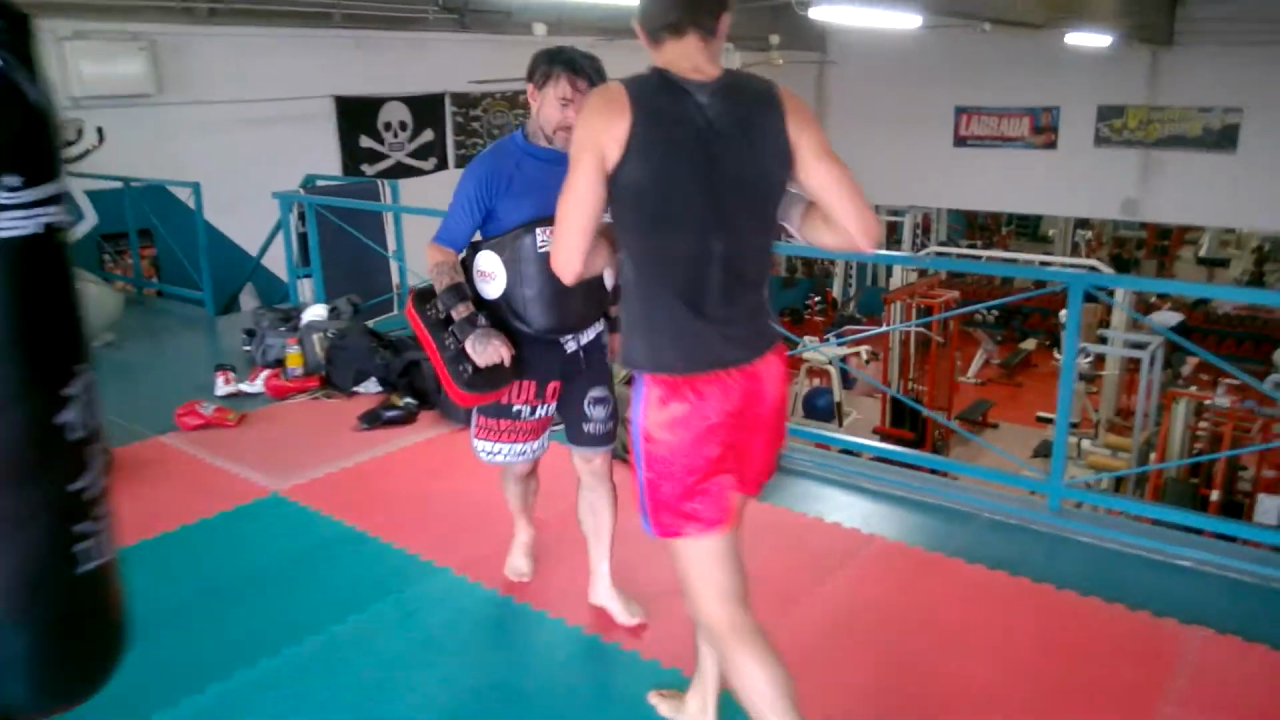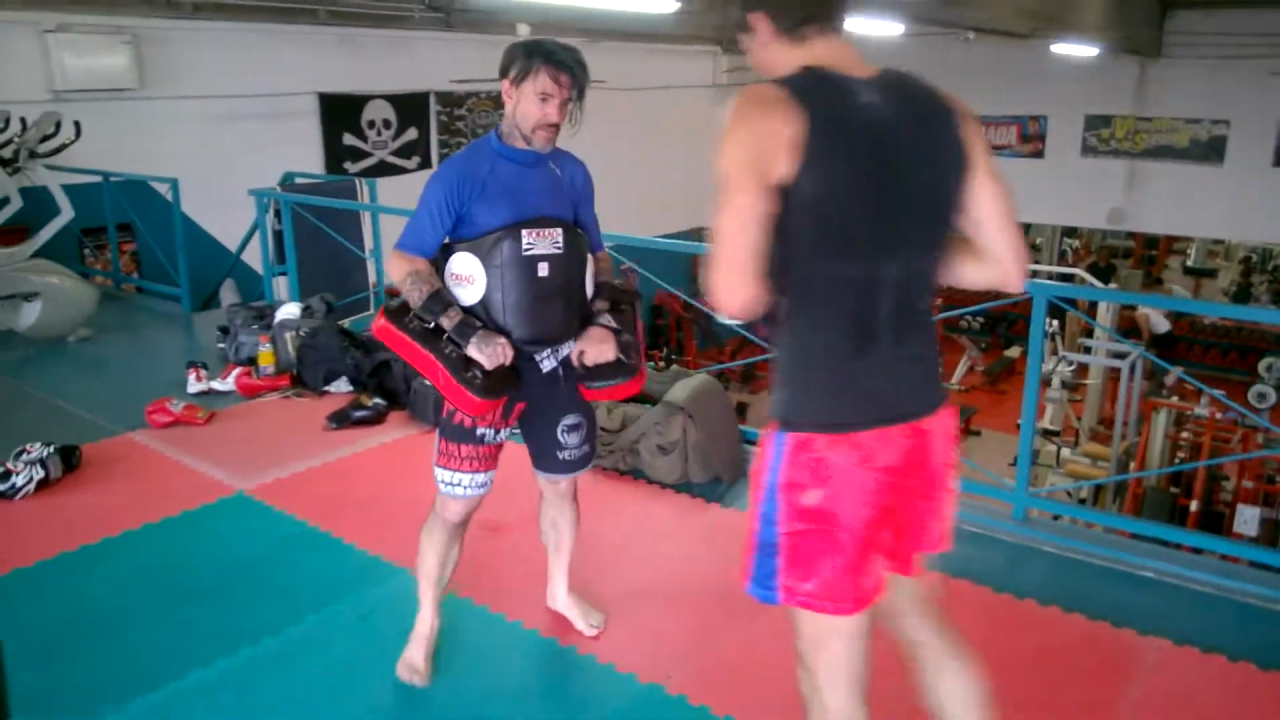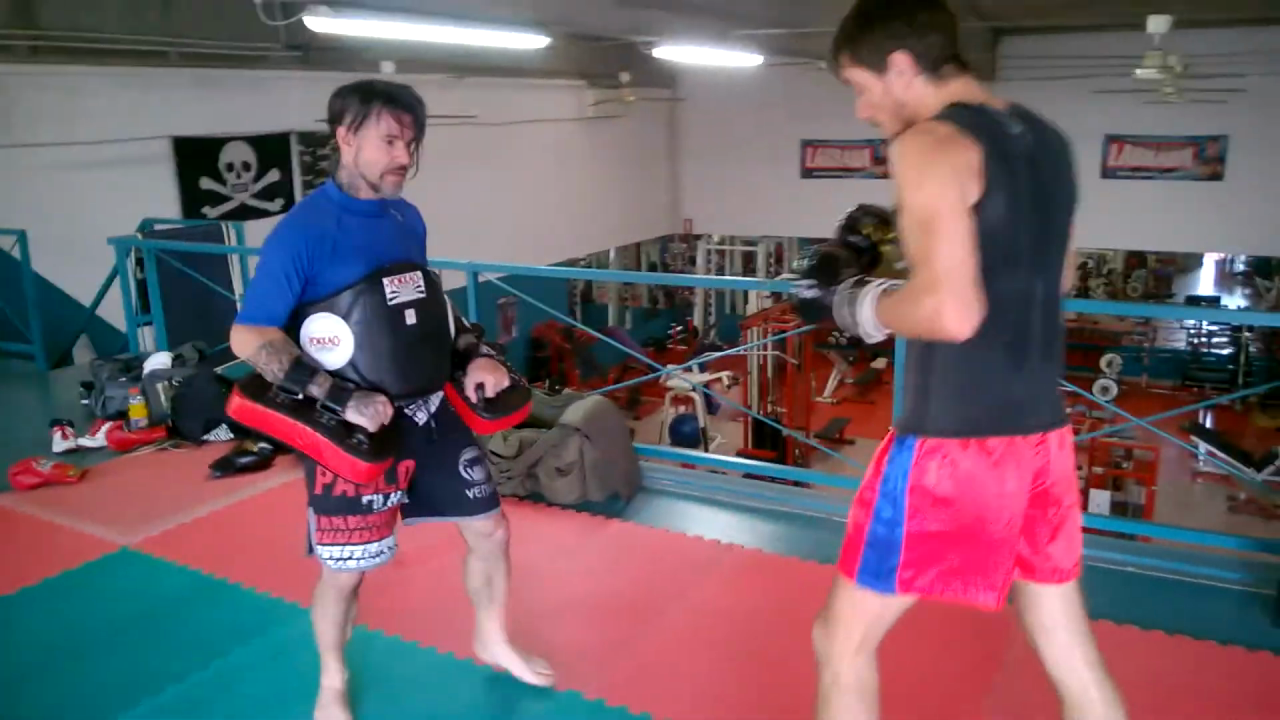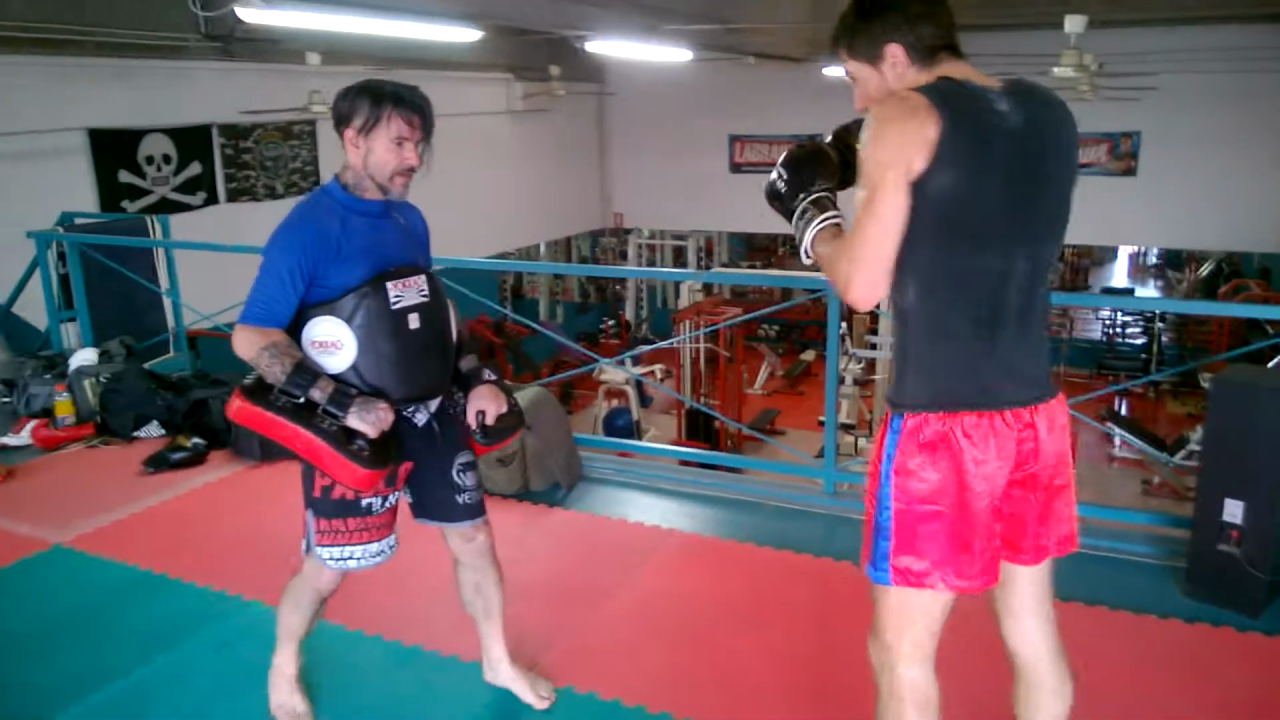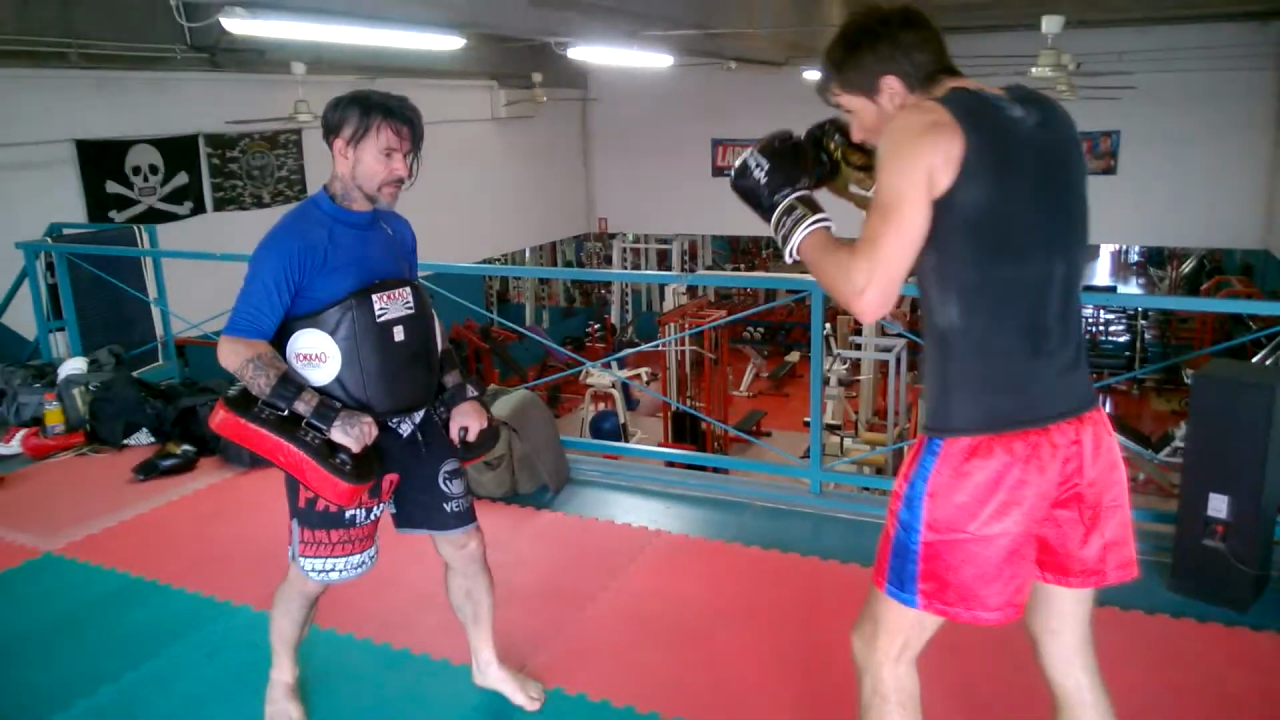
dt=0.4s
person 1, frame 1
left shoulder: (611, 111)
right shoulder: (779, 109)
left elbow: (570, 263)
right elbow: (864, 233)
left hip: (676, 387)
right hip: (758, 370)
left knee: (715, 601)
right knee: (716, 551)
person 1, frame 2
left shoulder: (764, 115)
right shoulder: (944, 114)
left elbow: (734, 296)
right elbow: (1006, 270)
left wrist: (732, 281)
left hip: (824, 435)
right hip: (922, 419)
right knee: (916, 620)
person 1, frame 3
left shoulder: (931, 146)
right shoulder: (1044, 139)
left elbow: (952, 313)
left wrist: (853, 302)
left hip: (952, 443)
right hip: (1041, 435)
left knee: (842, 639)
right knee: (1073, 661)
person 1, frame 4
left shoulder: (903, 118)
right shoulder: (1052, 115)
left elbow: (864, 284)
left wrist: (812, 205)
left hip: (941, 421)
right hip: (1036, 413)
left knee: (901, 653)
right knee: (1033, 633)
person 1, frame 5
left shoulder: (924, 129)
right shoulder: (1047, 118)
left elbow: (868, 296)
left wrist: (789, 205)
right wrist: (873, 188)
left hip: (979, 446)
right hip: (1077, 432)
left knee: (883, 647)
right knee: (1068, 659)
person 2, frame 1
right shoulder: (492, 168)
right elbow: (441, 254)
left wrist: (615, 319)
right wrist: (471, 327)
left hip: (584, 339)
right hip: (518, 344)
left knee: (595, 464)
right knee: (517, 464)
left ankle: (602, 583)
right ankle: (524, 534)
person 2, frame 2
left shoulder: (573, 174)
right shoulder: (463, 172)
left elbow: (594, 259)
right elbow: (404, 263)
left wrist: (601, 324)
right wrist: (466, 334)
left hip: (556, 357)
right hip: (487, 363)
left knee: (561, 487)
right knee: (455, 505)
left ankle: (559, 591)
right ankle: (426, 626)
person 2, frame 3
left shoulder: (408, 219)
right shoulder: (303, 230)
right elbow: (248, 336)
left wrist: (472, 356)
right wrist: (339, 398)
left hip: (428, 407)
right hip: (354, 425)
left knee: (489, 528)
right knee: (346, 570)
left ankle: (494, 641)
person 2, frame 4
left shoulder: (410, 220)
right shoulder: (307, 229)
right elbow: (250, 337)
left wrist: (475, 377)
right wrist: (340, 404)
left hip: (426, 409)
right hip: (352, 426)
left knee: (473, 538)
right knee: (329, 566)
left ankle: (497, 661)
right ankle: (283, 668)
person 2, frame 5
left shoulder: (398, 231)
right shoulder: (293, 241)
right elbow: (235, 348)
left wrist: (458, 392)
right wrist: (324, 417)
left hip: (413, 420)
right hip: (339, 438)
left knee: (466, 545)
right knee: (312, 573)
left ankle: (487, 663)
